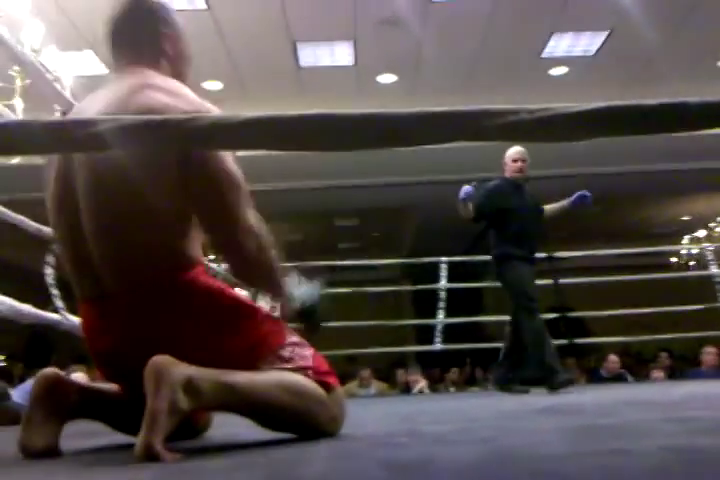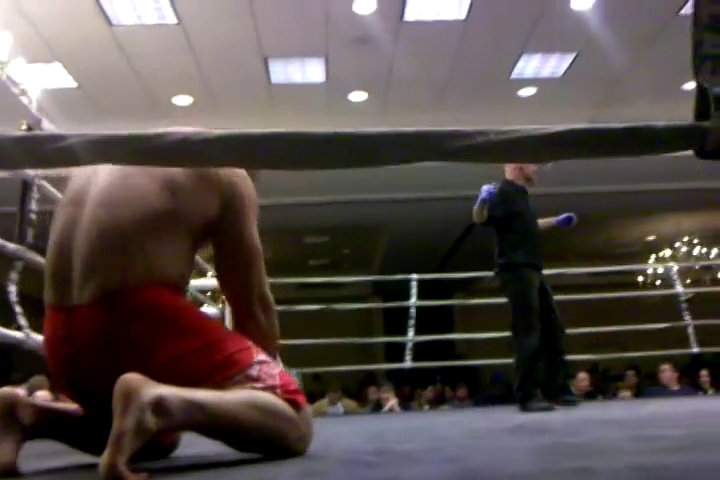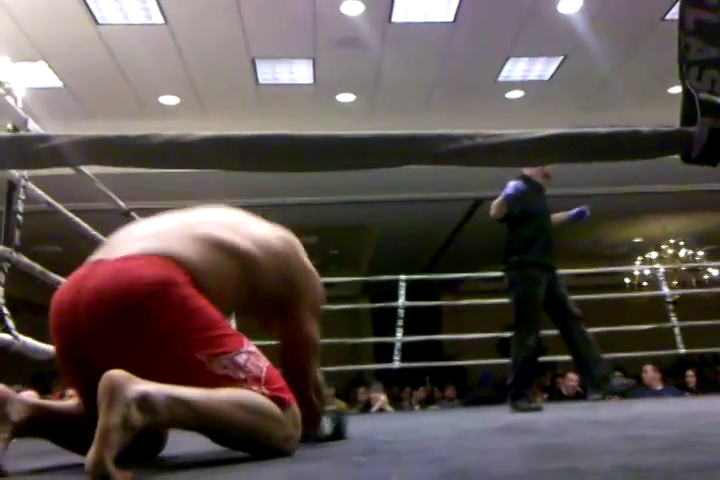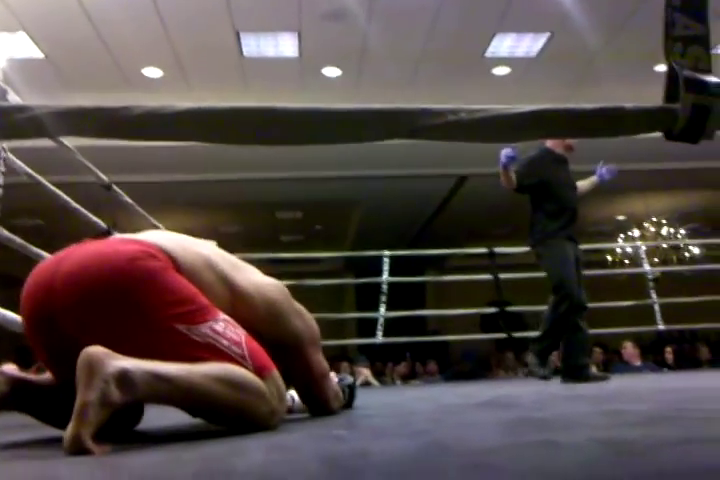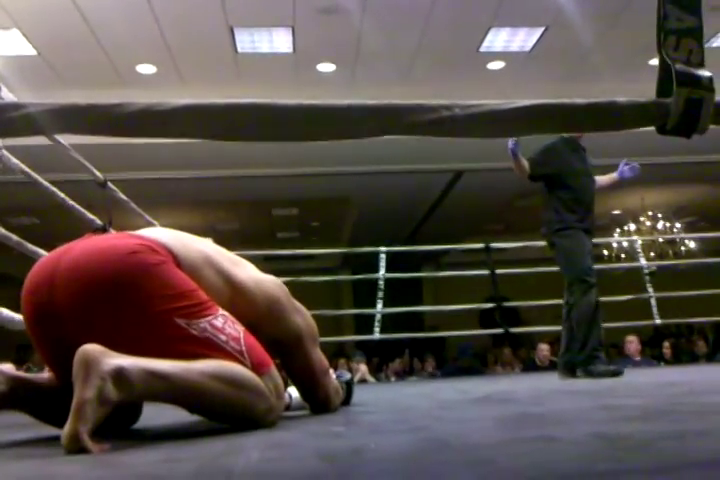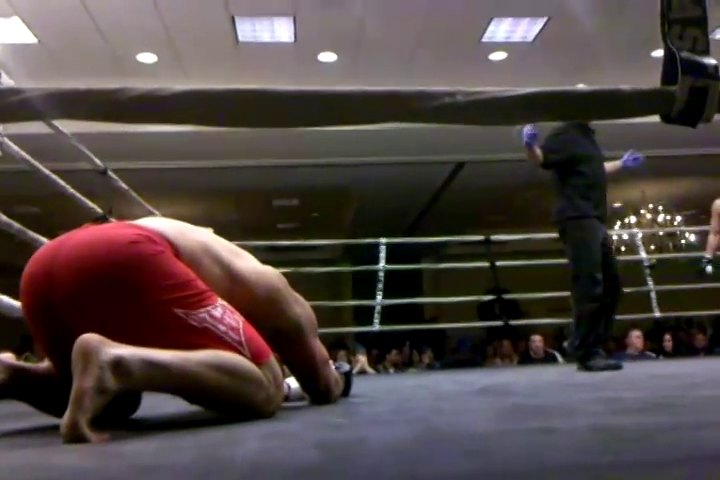
dt=0.4s
person 1, frame 1
left shoulder: (73, 125)
right shoulder: (184, 109)
right elbow: (238, 234)
right wrist: (287, 292)
left hip: (105, 328)
right hip: (175, 306)
left knee: (189, 417)
right knee: (327, 406)
left ankle: (72, 396)
right ankle: (189, 383)
person 1, frame 2
left shoulder: (98, 166)
right shoulder: (223, 171)
right elbow: (252, 299)
right wrist: (273, 378)
left hip: (63, 341)
left knee: (155, 437)
right knee: (294, 424)
left ankle: (32, 414)
right ankle: (159, 403)
person 1, frame 3
right shoulder: (293, 263)
right elbow: (304, 378)
right wrist: (314, 427)
left knee: (139, 433)
right knee: (282, 424)
right ankle: (140, 398)
person 1, frame 4
right shoulder: (285, 311)
right elbow: (324, 403)
right wrist: (338, 391)
right hip: (124, 275)
left knee: (114, 407)
right knee: (266, 401)
right ankle: (118, 374)
person 1, frame 5
right shoulder: (279, 305)
right elbow: (324, 399)
right wrist: (338, 388)
right hip: (125, 270)
left knee: (113, 409)
right knee: (265, 399)
left ankle: (10, 385)
right ankle: (114, 372)
person 1, frame 6
right shoulder: (280, 298)
right elbow: (324, 390)
left wrist: (281, 385)
right wrist: (336, 379)
right hip: (123, 261)
left knee: (114, 398)
right knee: (264, 389)
right ankle: (114, 362)
person 2, frame 1
left shoulder: (523, 191)
right shoulder: (495, 190)
left elbow: (539, 213)
right elbow: (470, 215)
left wrist: (570, 202)
right wrist: (464, 201)
left hip: (525, 261)
right hip: (510, 261)
left knee: (521, 321)
right knee: (530, 313)
left ankle: (505, 377)
right ankle: (550, 375)
person 2, frame 2
left shoulder: (519, 194)
right shoulder: (503, 192)
right elbow: (479, 218)
left wrist: (556, 221)
right wrist: (482, 201)
left hip: (531, 270)
right hip: (516, 271)
left knee: (553, 329)
right knee: (528, 332)
left ankle: (552, 388)
right ankle: (527, 396)
person 2, frame 3
left shoulder: (536, 191)
right shoulder: (521, 189)
right elbow: (496, 213)
left wrist: (569, 216)
right wrist: (505, 196)
left hip: (544, 270)
right hip: (525, 270)
left knee: (572, 321)
right knee: (527, 333)
left ankle: (600, 381)
right ankle: (518, 395)
person 2, frame 4
left shoulder: (561, 163)
right shoulder: (539, 161)
right elbow: (511, 183)
left wrist: (596, 179)
right wrist: (505, 167)
left hip: (568, 240)
right hip: (550, 240)
left knee: (576, 301)
right knee: (568, 295)
left ankle: (576, 366)
right ankle: (539, 353)
person 2, frame 5
left shoulder: (580, 152)
right shoulder: (555, 150)
right elbow: (526, 171)
left wrist: (617, 175)
right wrist: (515, 155)
left hip: (581, 230)
right hip: (565, 230)
left knee: (577, 295)
right knee: (584, 289)
left ankle: (570, 361)
right ankle: (589, 359)
person 2, frame 6
left shoulder: (587, 136)
right shoulder: (564, 134)
right elbow: (541, 157)
left wrist: (621, 163)
right wrist: (530, 145)
left hip: (594, 219)
right hip: (577, 219)
left knee: (611, 284)
right knee: (589, 286)
left ankle: (579, 342)
right ankle: (588, 353)
